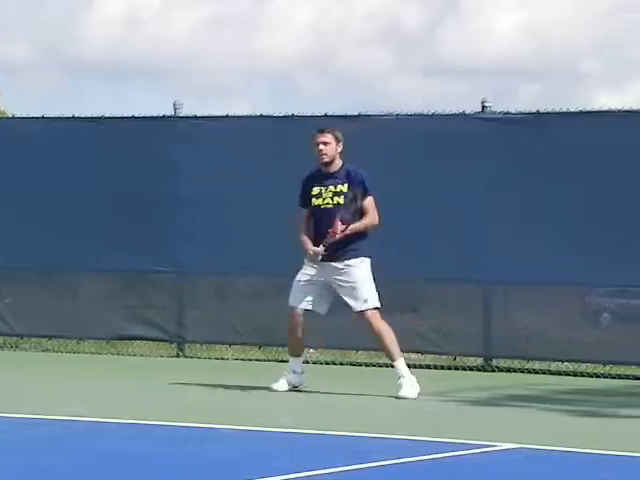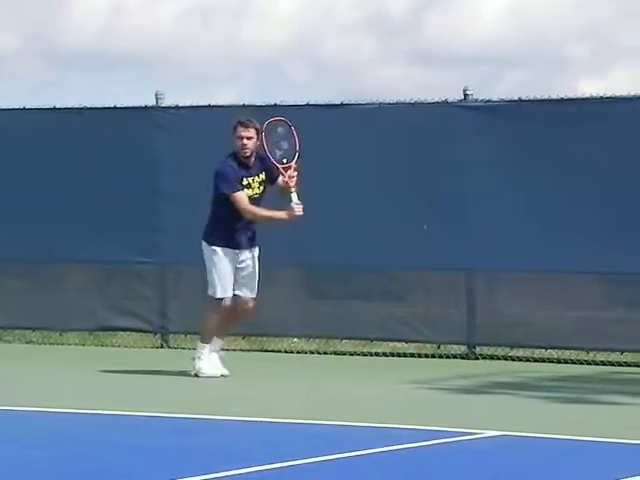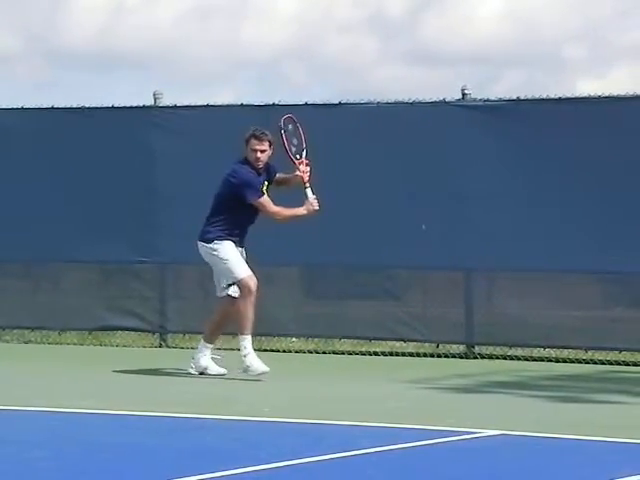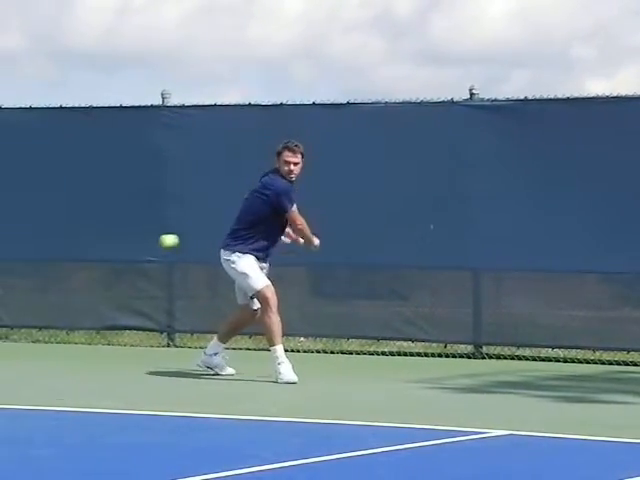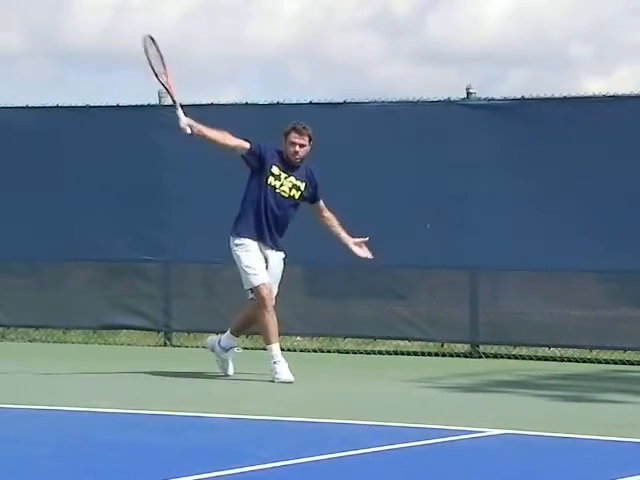
dt=1s
person 1, frame 1
left shoulder: (355, 177)
right shoulder: (309, 181)
left elbow: (372, 218)
right elbow: (304, 223)
left wrist: (347, 229)
right wrist: (308, 247)
left hip: (351, 260)
right hip: (319, 262)
left knee: (371, 317)
right knee: (295, 315)
left ankle: (405, 375)
right ankle: (295, 372)
person 1, frame 2
left shoulder: (265, 163)
right shoulder: (227, 170)
left elbow: (286, 187)
right elbow: (247, 210)
left wrist: (290, 183)
right wrist: (285, 214)
left hip: (248, 245)
right hip: (220, 245)
left knee: (245, 305)
right knee: (222, 303)
left ankle: (212, 349)
right ankle: (202, 358)
person 1, frame 3
left shoulder: (264, 168)
right shoulder: (244, 175)
left elbow: (278, 180)
right elbow: (273, 212)
left wrist: (296, 177)
right wrist: (304, 209)
left hip: (232, 242)
right hip: (216, 240)
left knee: (231, 301)
right knee: (249, 285)
left ankle: (201, 358)
right ankle: (247, 353)
person 1, frame 4
left shoulder: (276, 180)
right shoulder: (279, 187)
right elbow: (299, 225)
left wrist: (282, 231)
right wrist: (311, 240)
left hip: (254, 254)
right hip: (239, 253)
left knee: (250, 310)
right knee: (269, 297)
left ankle: (211, 354)
right ankle: (282, 363)
person 1, frame 5
left shoulder: (307, 177)
right shoulder: (265, 155)
left elbow: (323, 213)
right elbow: (232, 141)
left wrist: (347, 239)
right wrist: (193, 126)
left hip: (274, 246)
right hip: (247, 239)
left knee: (260, 305)
right knee: (265, 298)
left ankle: (222, 343)
right ankle: (278, 362)
